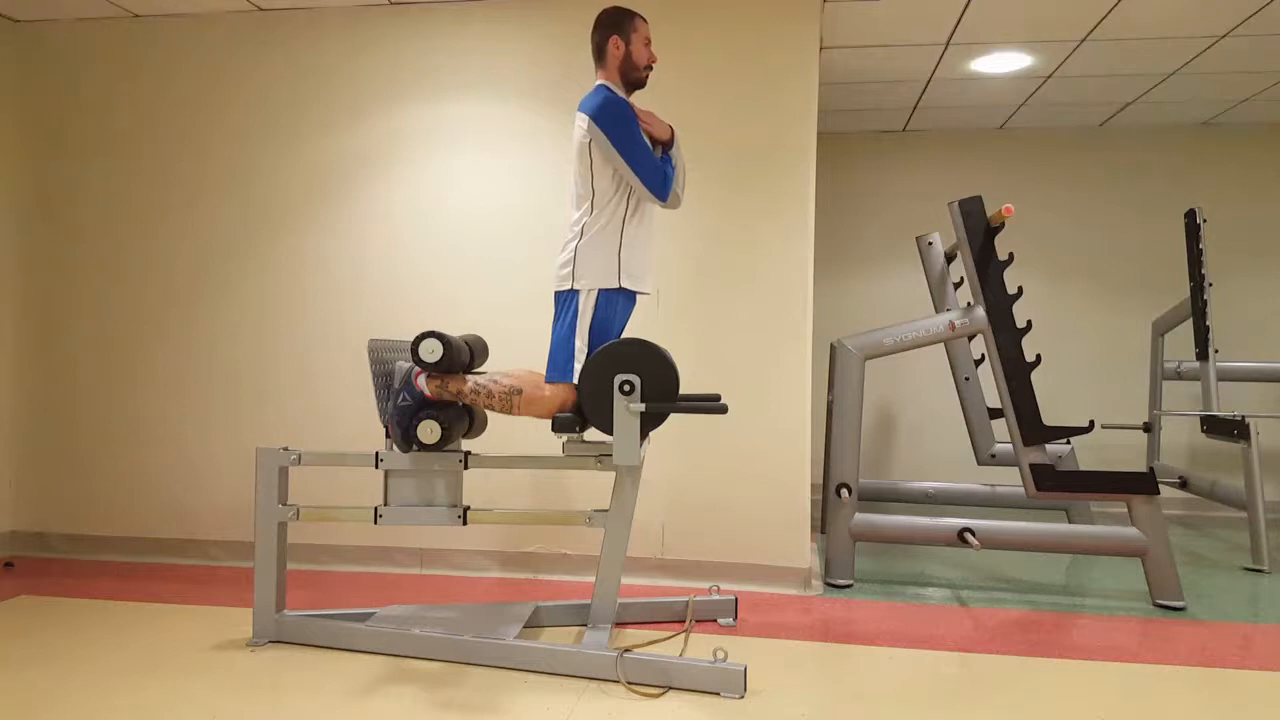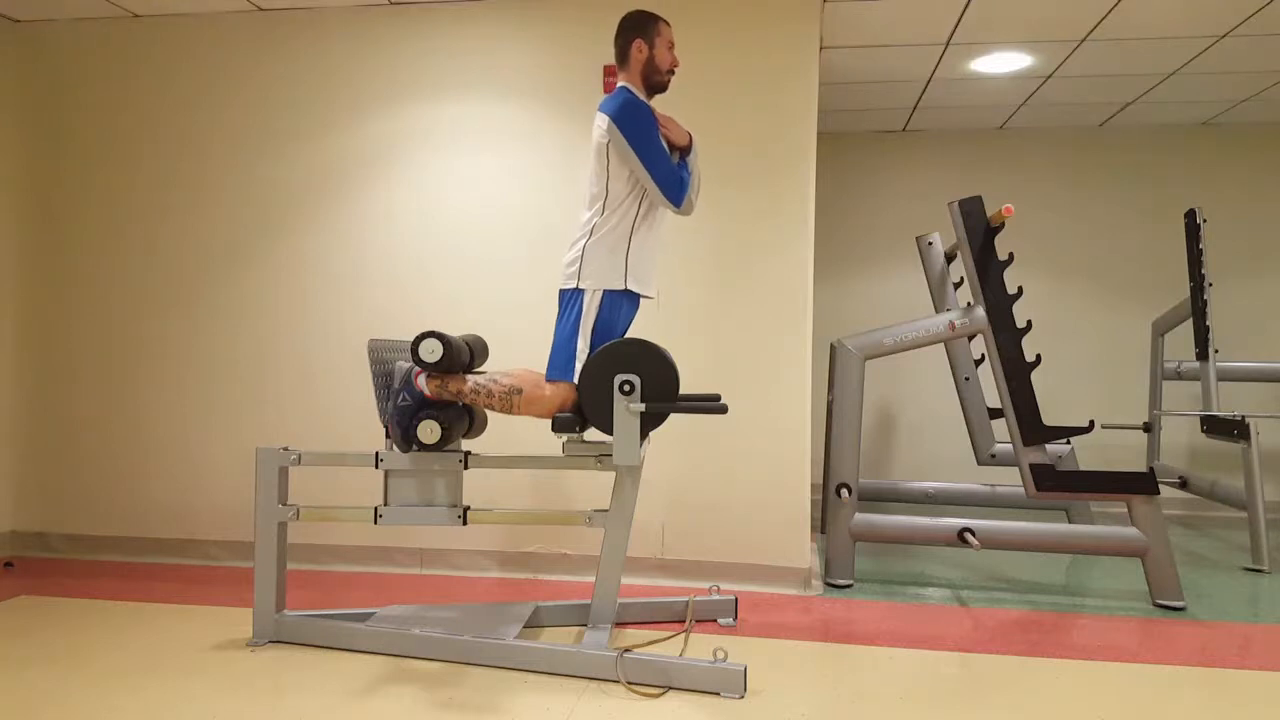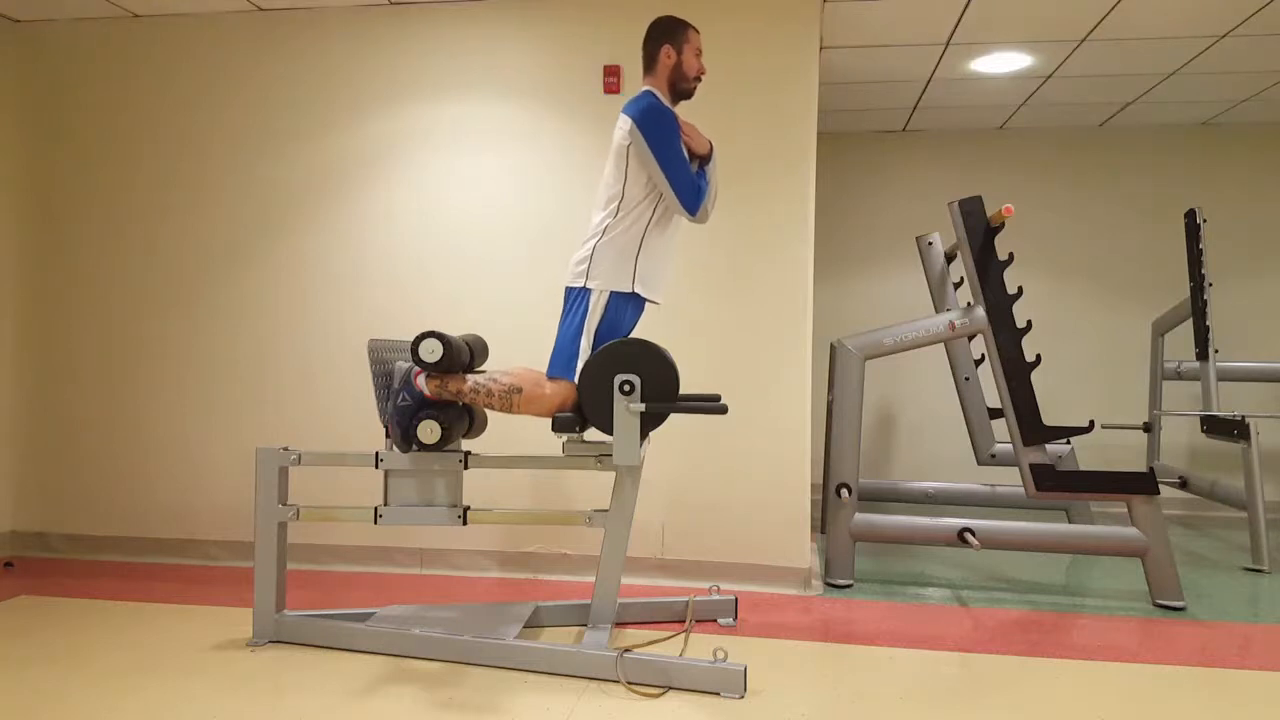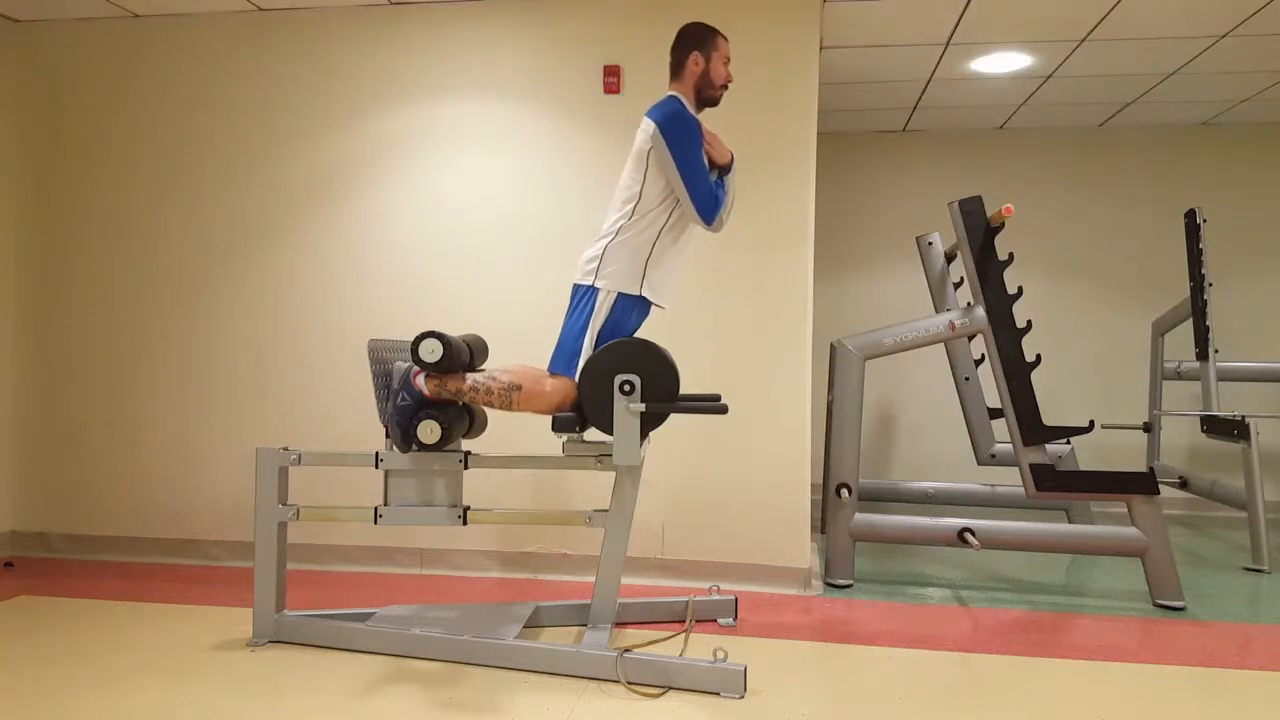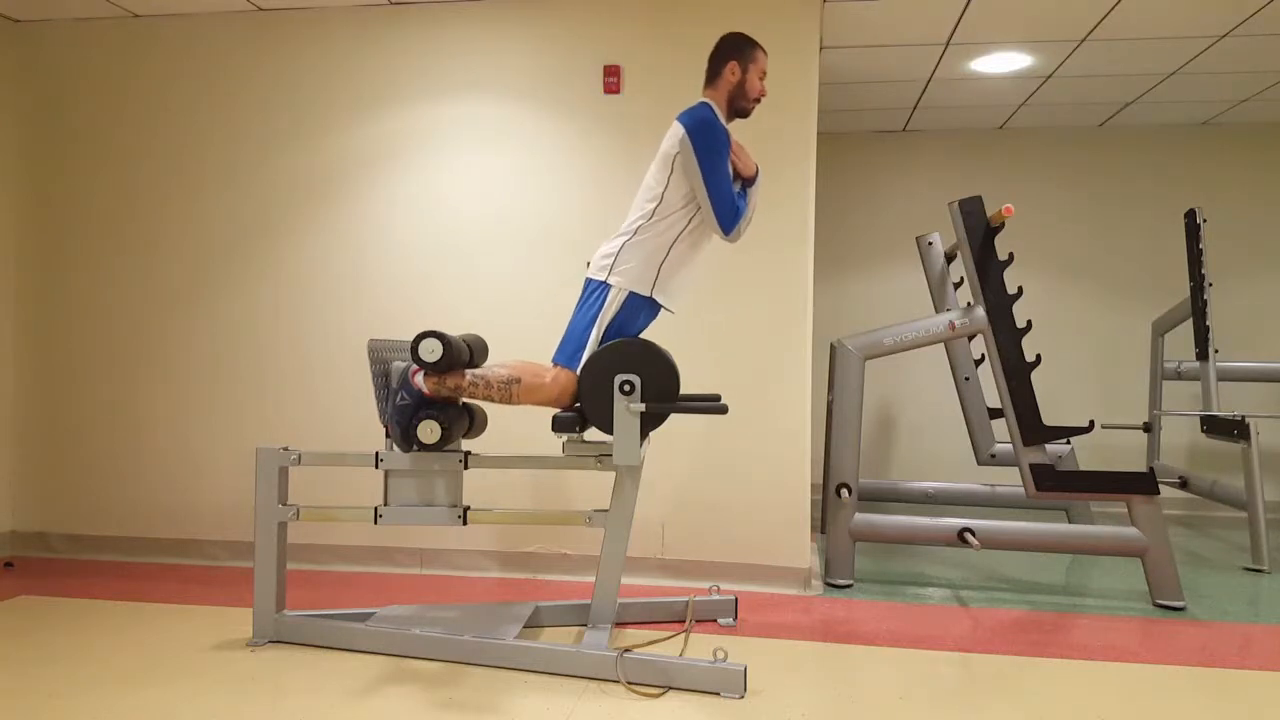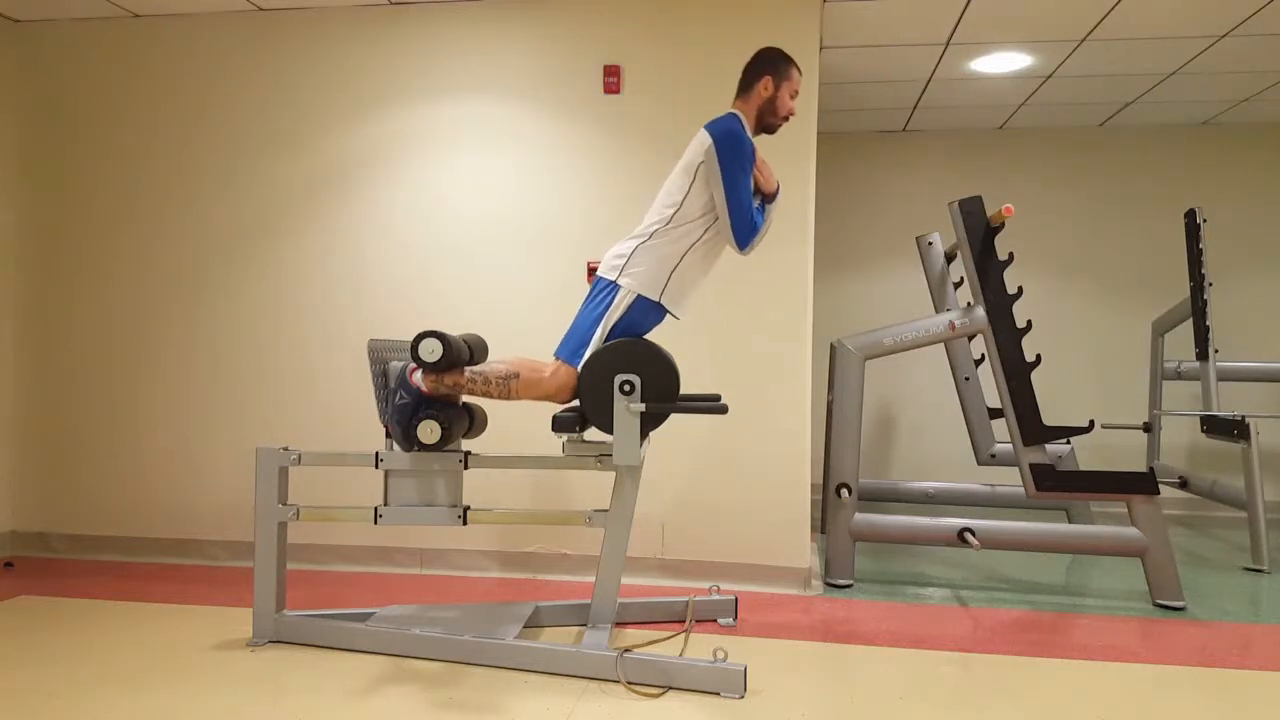
dt=0.4s
person 1, frame 1
left shoulder: (615, 111)
right shoulder: (608, 106)
left elbow: (675, 193)
right elbow: (663, 190)
left wrist: (667, 140)
right wrist: (663, 147)
left hip: (610, 277)
right hip: (596, 278)
left knee: (559, 389)
right knee: (558, 395)
left ankle: (432, 382)
right ankle: (424, 384)
person 1, frame 2
left shoulder: (633, 113)
right shoulder: (628, 109)
left elbow: (686, 200)
right elbow: (676, 196)
left wrist: (684, 146)
right wrist: (680, 153)
left hip: (615, 278)
right hip: (600, 278)
left knee: (559, 388)
right knee: (558, 395)
left ankle: (434, 380)
right ankle: (424, 384)
person 1, frame 3
left shoulder: (657, 118)
right shoulder: (652, 113)
left elbow: (702, 208)
right elbow: (692, 204)
left wrist: (703, 154)
right wrist: (699, 162)
left hip: (621, 281)
right hip: (607, 280)
left knee: (561, 388)
right knee: (560, 395)
left ankle: (435, 381)
right ankle: (424, 383)
person 1, frame 4
left shoulder: (680, 125)
right shoulder: (676, 118)
left elbow: (716, 217)
right elbow: (708, 214)
left wrist: (723, 165)
right wrist: (719, 169)
left hip: (627, 284)
right hip: (614, 281)
left knee: (561, 386)
right knee: (559, 392)
left ankle: (433, 381)
right ankle: (422, 382)
person 1, frame 5
left shoulder: (708, 131)
right shoulder: (705, 124)
left elbow: (734, 225)
right elbow: (726, 224)
left wrist: (748, 178)
right wrist: (743, 183)
left hip: (636, 283)
right hip: (626, 279)
left knee: (563, 383)
right knee: (560, 386)
left ankle: (436, 379)
right ankle: (422, 382)
person 1, frame 6
left shoulder: (730, 140)
right shoulder: (732, 136)
left elbow: (744, 235)
right elbow: (742, 237)
left wrist: (768, 194)
right wrist: (764, 196)
left hip: (642, 286)
right hip: (637, 283)
left knee: (565, 380)
right knee: (559, 381)
left ankle: (437, 377)
right ankle: (423, 381)
